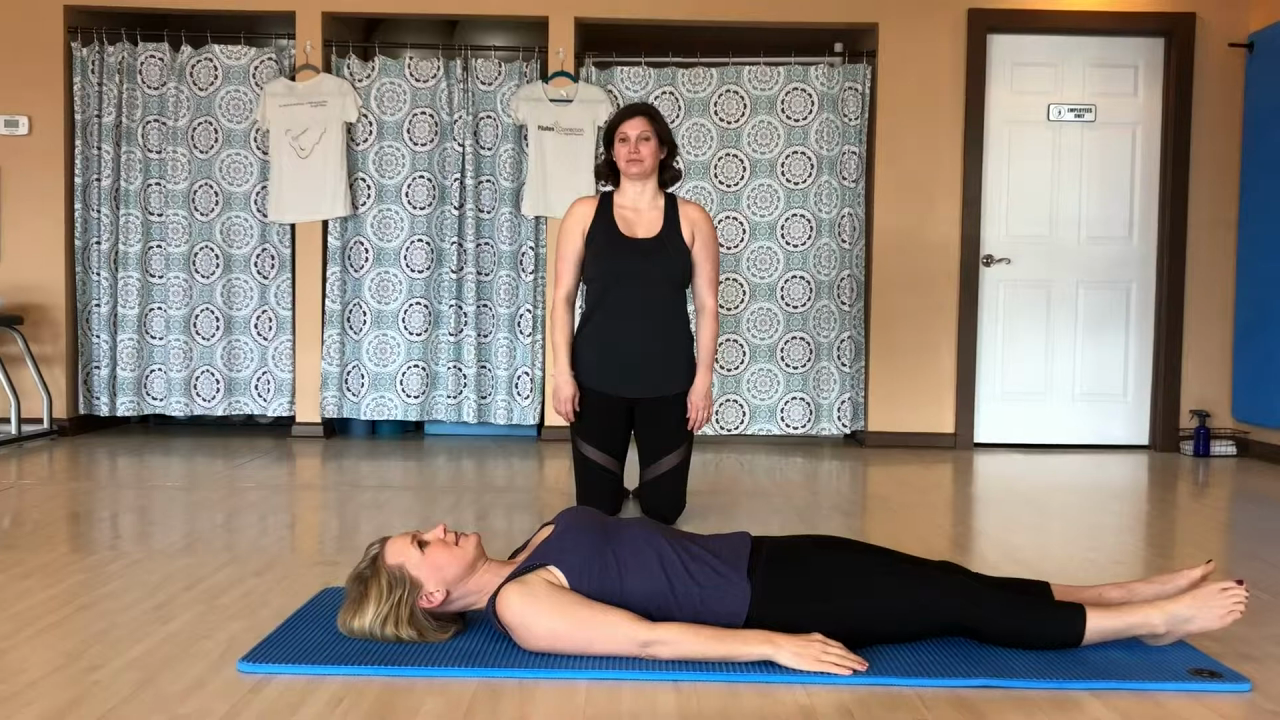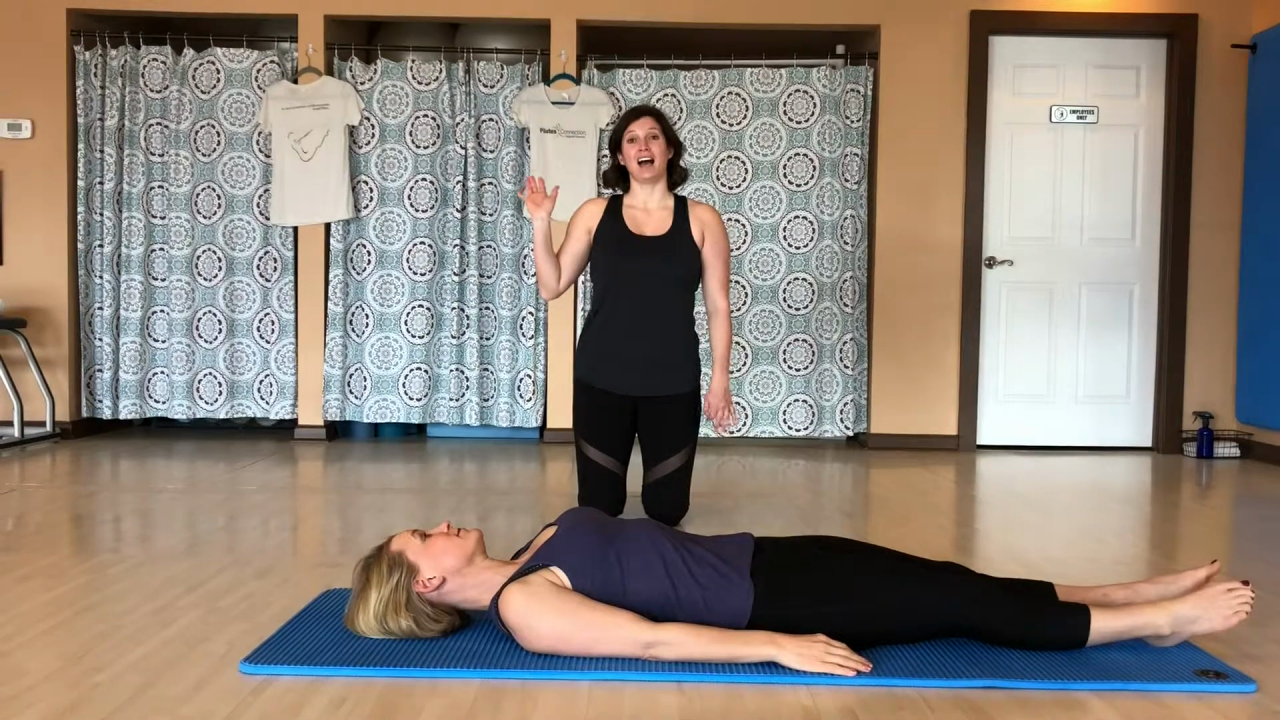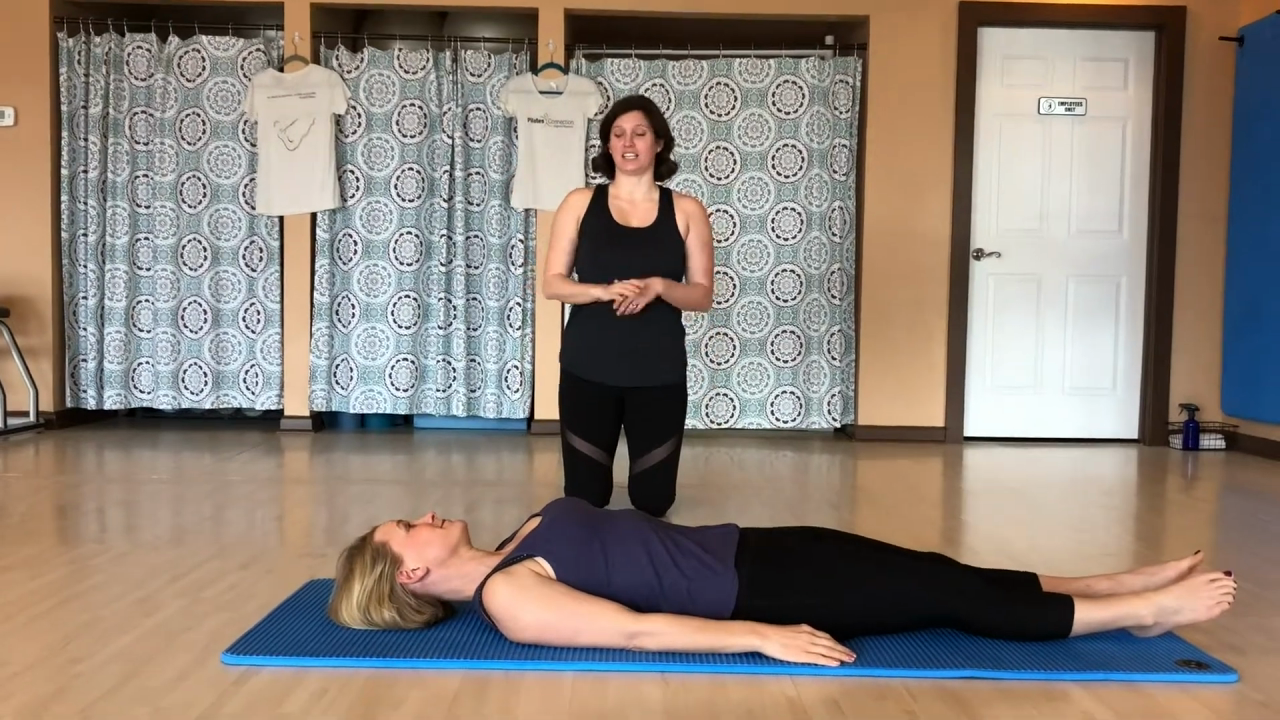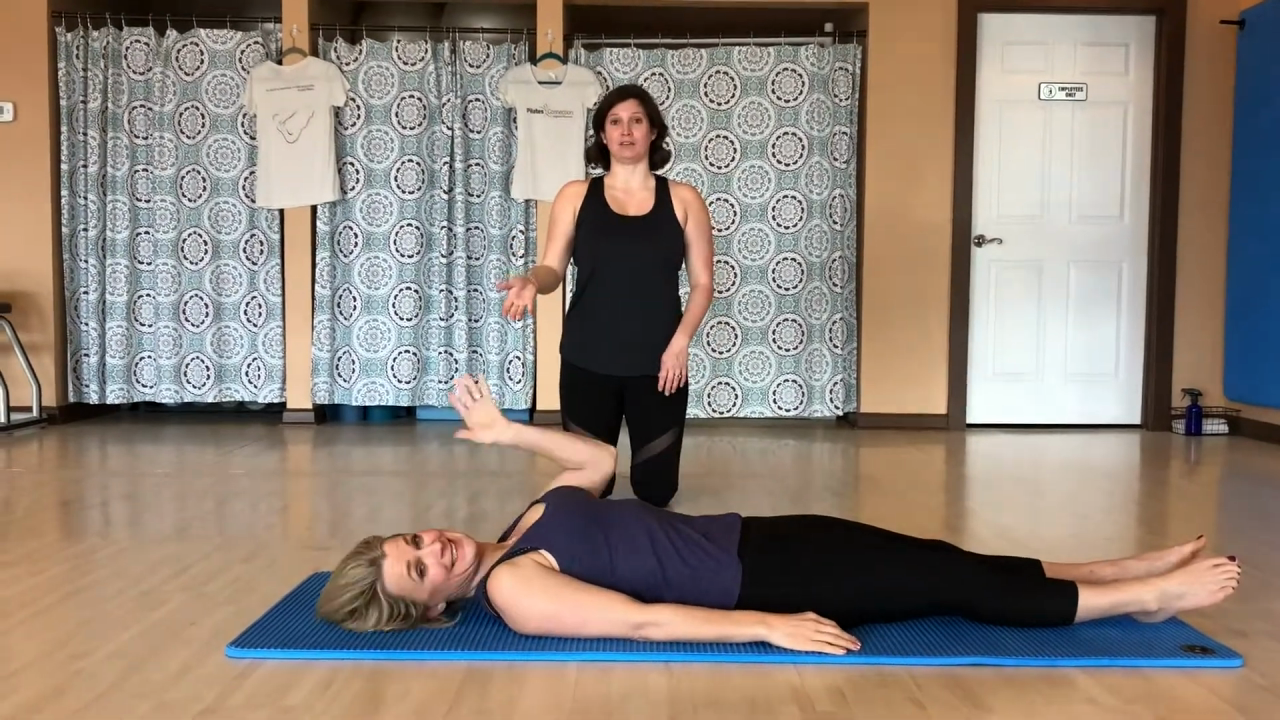
dt=1s
person 1, frame 1
left shoulder: (527, 562)
right shoulder: (523, 610)
right elbow: (649, 638)
right wrist: (774, 647)
left hip: (759, 557)
right hip: (755, 598)
left knee: (953, 582)
right knee: (963, 607)
left ankle: (1140, 592)
right ankle: (1155, 620)
person 1, frame 2
left shoulder: (528, 563)
right shoulder: (525, 611)
right elbow: (653, 639)
right wrist: (780, 646)
left hip: (760, 559)
right hip: (760, 602)
left knee: (953, 581)
right knee: (967, 610)
left ankle: (1151, 594)
right ankle: (1161, 620)
person 1, frame 3
left shoulder: (514, 552)
right shoulder: (509, 601)
right elbow: (637, 629)
right wrist: (765, 637)
left hip: (746, 549)
right hip: (745, 591)
left knee: (940, 572)
right knee: (953, 602)
left ankle: (1134, 585)
right ankle: (1143, 612)
person 1, frame 4
left shoulder: (526, 527)
right shoulder: (517, 595)
left elbow: (601, 461)
right elbow: (644, 621)
left wrist: (507, 427)
right wrist: (768, 624)
left hip: (751, 540)
right hip: (750, 583)
left knee: (947, 559)
right knee: (956, 587)
left ankle: (1139, 572)
right ankle: (1145, 597)
person 2, frame 1
left shoulder: (691, 218)
right shoulder: (585, 213)
left elbow: (706, 304)
right elbow: (563, 297)
left wrist: (703, 378)
right wrist: (562, 371)
left hip: (668, 383)
right hip: (598, 380)
left knee: (664, 509)
right knee: (596, 507)
left ankle: (646, 492)
right ankle: (617, 493)
person 2, frame 2
left shoulder: (701, 218)
right shoulder: (595, 213)
left elbow: (718, 305)
right elbow: (551, 287)
left wrist: (720, 378)
right wrist: (541, 223)
left hip: (673, 383)
right hip: (601, 379)
left knee: (667, 510)
right knee: (598, 506)
person 2, frame 3
left shoulder: (686, 210)
right shoulder: (580, 203)
left elbow: (703, 292)
right elbow: (550, 283)
left wrist: (659, 287)
right wrist: (605, 291)
left hip: (659, 374)
right hip: (587, 371)
left knee: (653, 501)
right knee: (585, 498)
person 2, frame 4
left shoulder: (683, 199)
right shoulder: (576, 196)
left elbow: (702, 283)
right elbow: (552, 269)
left wrist: (680, 341)
right wrist: (530, 282)
left hip: (657, 364)
right hip: (587, 362)
left knee: (656, 491)
